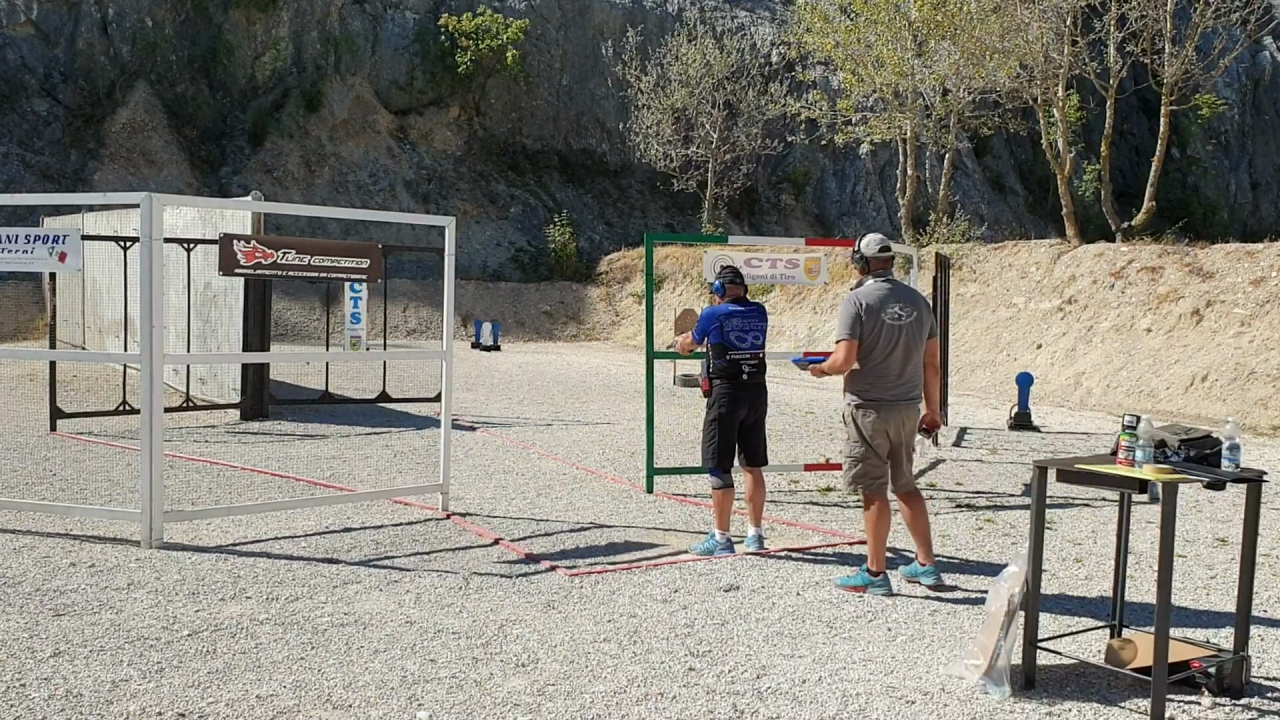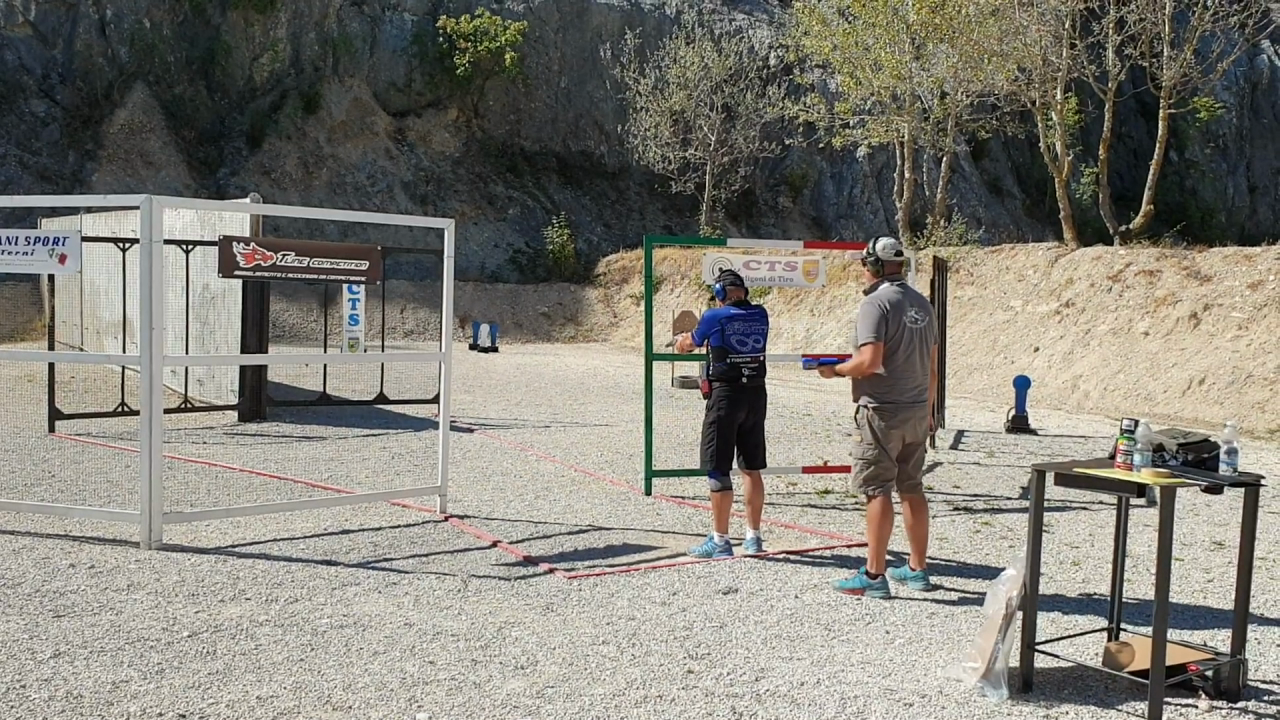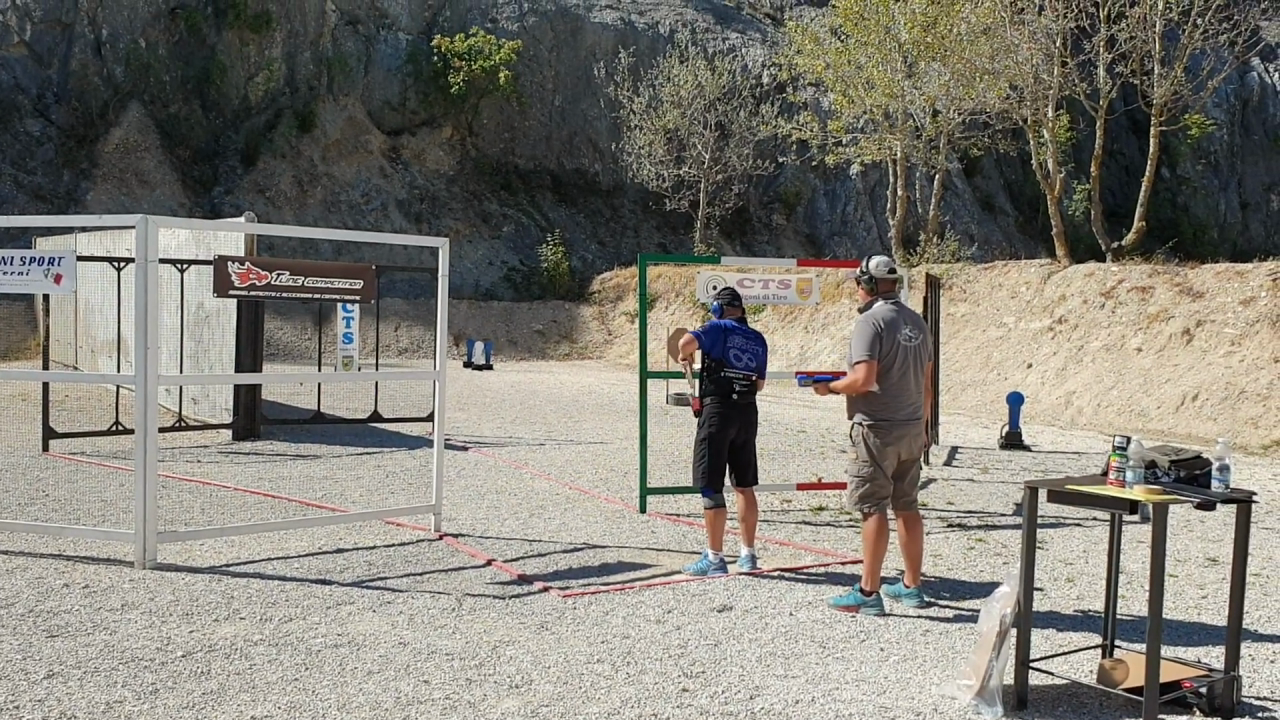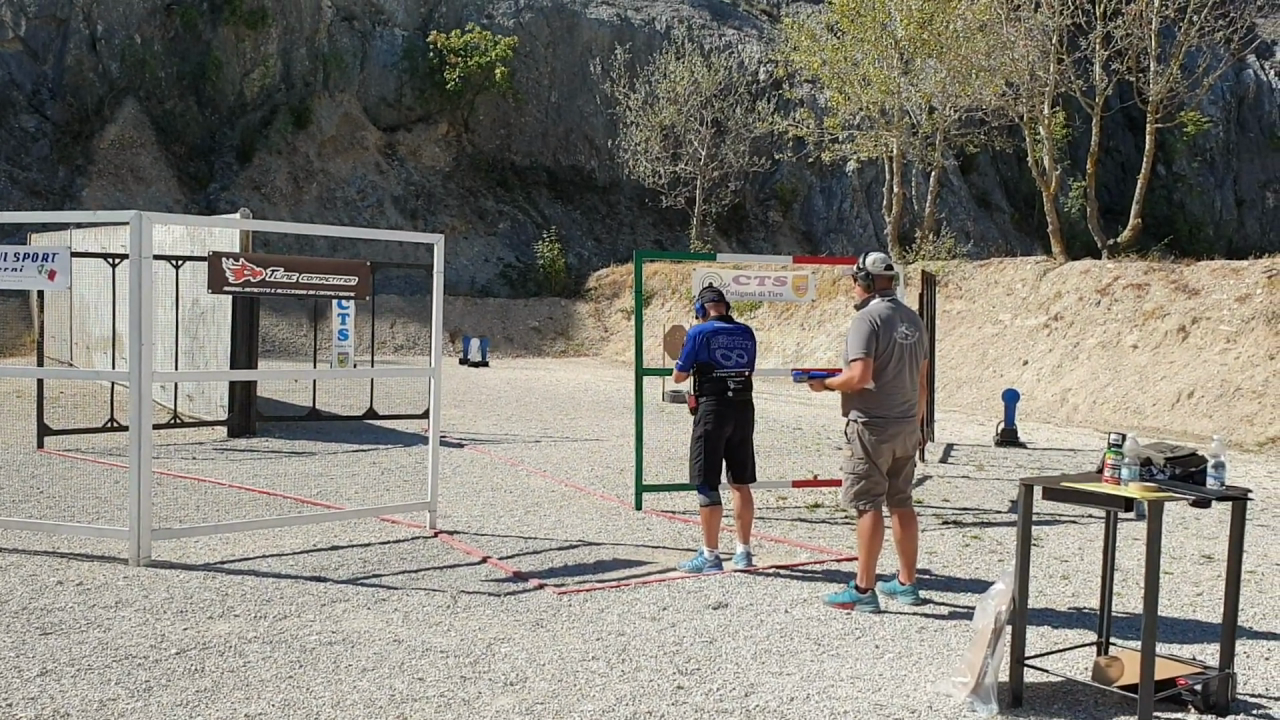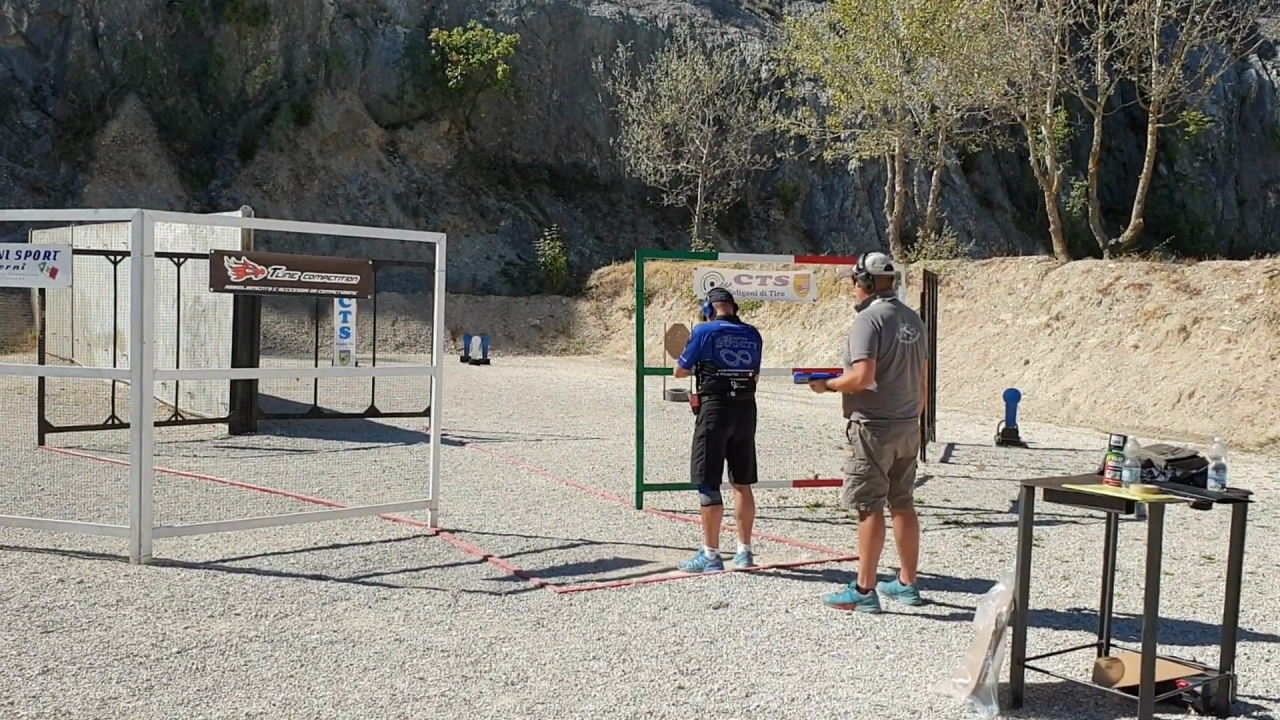
dt=1s
person 1, frame 1
left shoulder: (857, 300)
right shoulder: (917, 299)
left elbow: (844, 360)
right elbow: (931, 362)
left wrist: (821, 368)
right wrist: (932, 408)
left hip: (868, 409)
right hip: (908, 408)
left knee: (873, 491)
right knee: (905, 485)
left ankle: (875, 573)
right ankle: (926, 564)
person 1, frame 2
left shoulder: (876, 302)
right shoulder: (922, 304)
left elbow: (869, 361)
right elbow: (931, 365)
left wrist: (836, 370)
right wrist: (927, 410)
left hip: (881, 412)
right hip: (916, 412)
left knee: (878, 490)
right knee: (912, 488)
left ankle: (874, 575)
right ankle: (917, 569)
person 1, frame 3
left shoulder: (870, 321)
right shoulder: (917, 322)
left elbow: (863, 379)
right elbow: (926, 384)
left wrist: (830, 387)
right wrist: (921, 426)
left hip: (877, 430)
right hip: (911, 430)
left knee: (873, 508)
right knee: (906, 506)
left ankle: (868, 592)
right ankle: (911, 586)
person 1, frame 4
left shoulder: (867, 318)
right shoulder: (913, 319)
left elbow: (859, 377)
right elbow: (921, 381)
left wrist: (826, 383)
left hip: (871, 428)
right hip: (906, 428)
left knee: (868, 505)
right knee: (902, 503)
left ankle: (863, 589)
right ankle: (906, 583)
person 1, frame 5
left shoulder: (869, 318)
right shoulder: (913, 319)
left elbow: (862, 377)
right elbow: (921, 380)
left wrist: (827, 384)
left hip: (873, 428)
right hip: (907, 428)
left knee: (870, 507)
right knee: (903, 503)
left ankle: (864, 590)
right ankle: (907, 583)
person 2, frame 1
left shoulder: (713, 314)
right shoulder: (759, 313)
left elbow: (693, 341)
left wrist: (681, 342)
left hip: (726, 393)
right hip: (756, 393)
left knee: (719, 468)
right knee: (753, 466)
left ankle: (721, 538)
right ankle: (755, 534)
person 2, frame 2
left shoulder: (715, 316)
right shoulder: (761, 315)
left elbow: (691, 342)
left wrist: (682, 341)
left hip: (725, 396)
right hip: (756, 395)
left knee: (718, 470)
right knee: (752, 468)
left ankle: (719, 541)
right ankle: (753, 537)
person 2, frame 3
left shoulder: (718, 328)
right shoulder: (759, 340)
left elbow: (687, 341)
left wrist: (686, 355)
left hip: (718, 412)
right hip: (747, 413)
left knee: (711, 488)
right knee: (745, 486)
left ankle: (714, 558)
right ankle: (748, 554)
person 2, frame 4
left shoulder: (699, 332)
right shoulder: (746, 333)
left elbow: (678, 376)
left hip: (712, 410)
right hip: (743, 410)
left knee: (707, 485)
right knee: (741, 483)
left ankle: (710, 555)
right ankle: (743, 551)
person 2, frame 5
left shoulder: (705, 331)
right shoulder: (753, 335)
left elbow: (679, 371)
left hip: (714, 410)
right hip: (746, 410)
left knee: (708, 484)
right knee: (742, 483)
left ankle: (710, 555)
right ankle: (744, 551)
